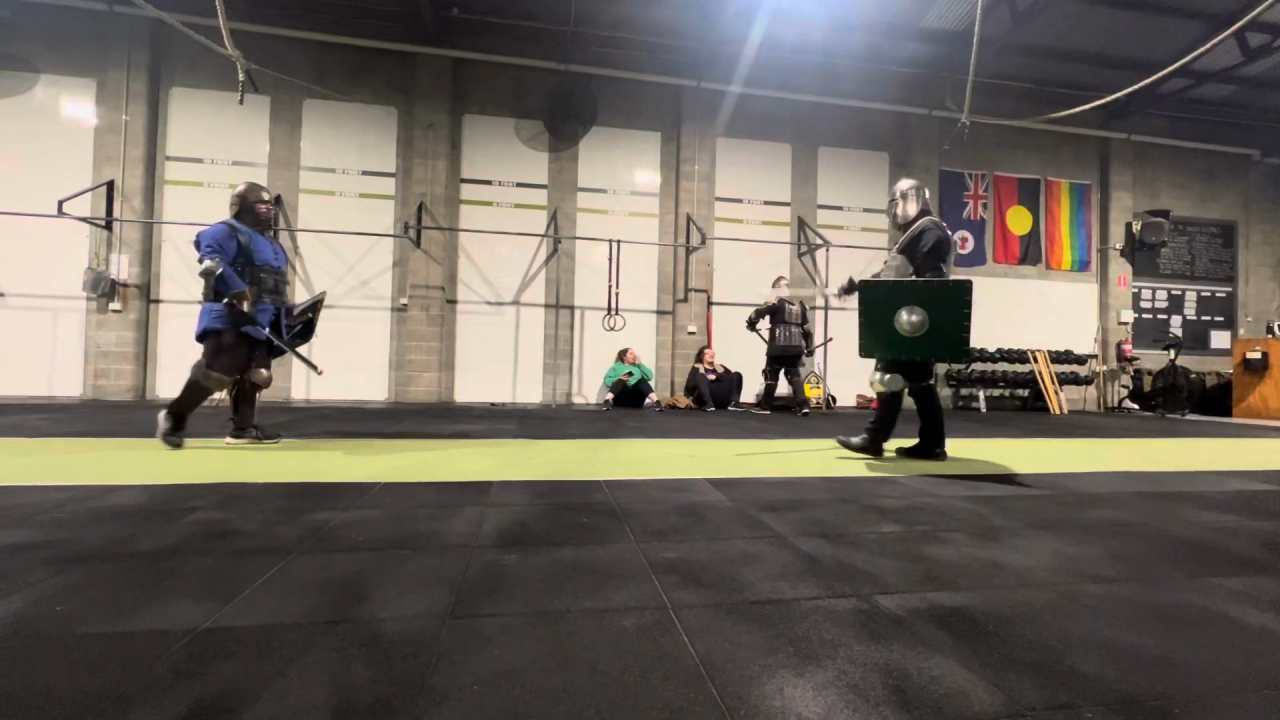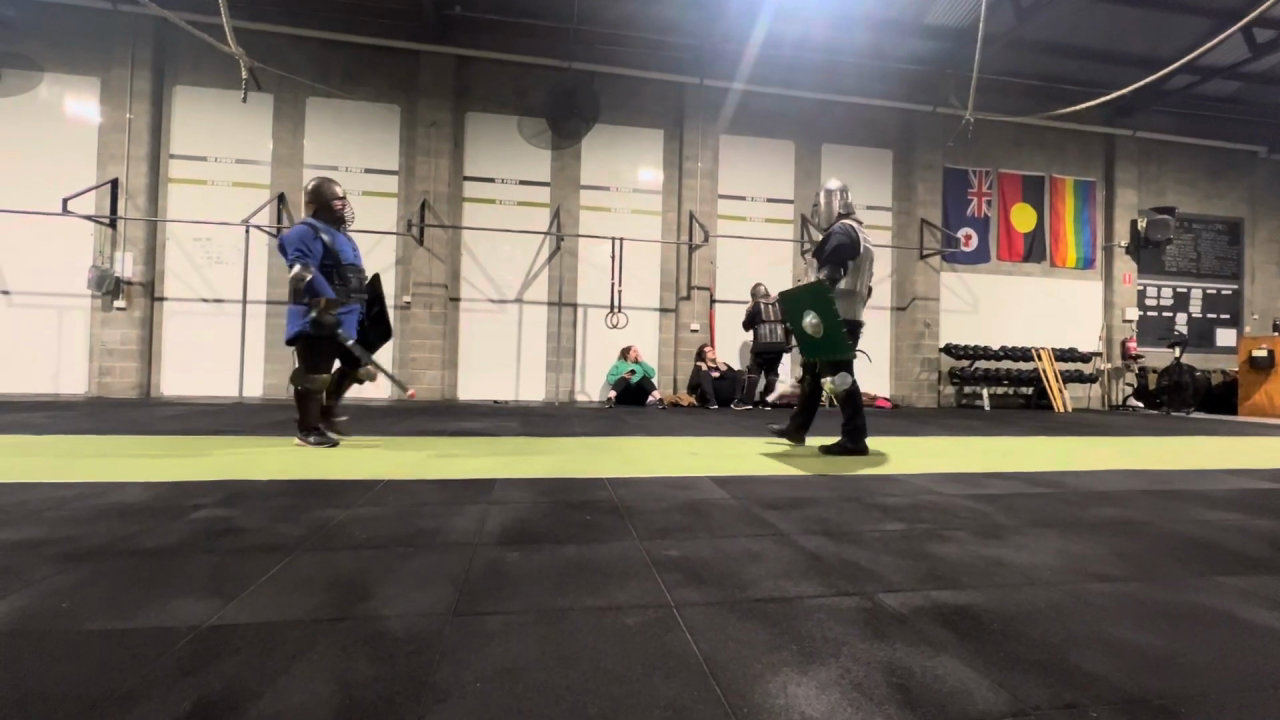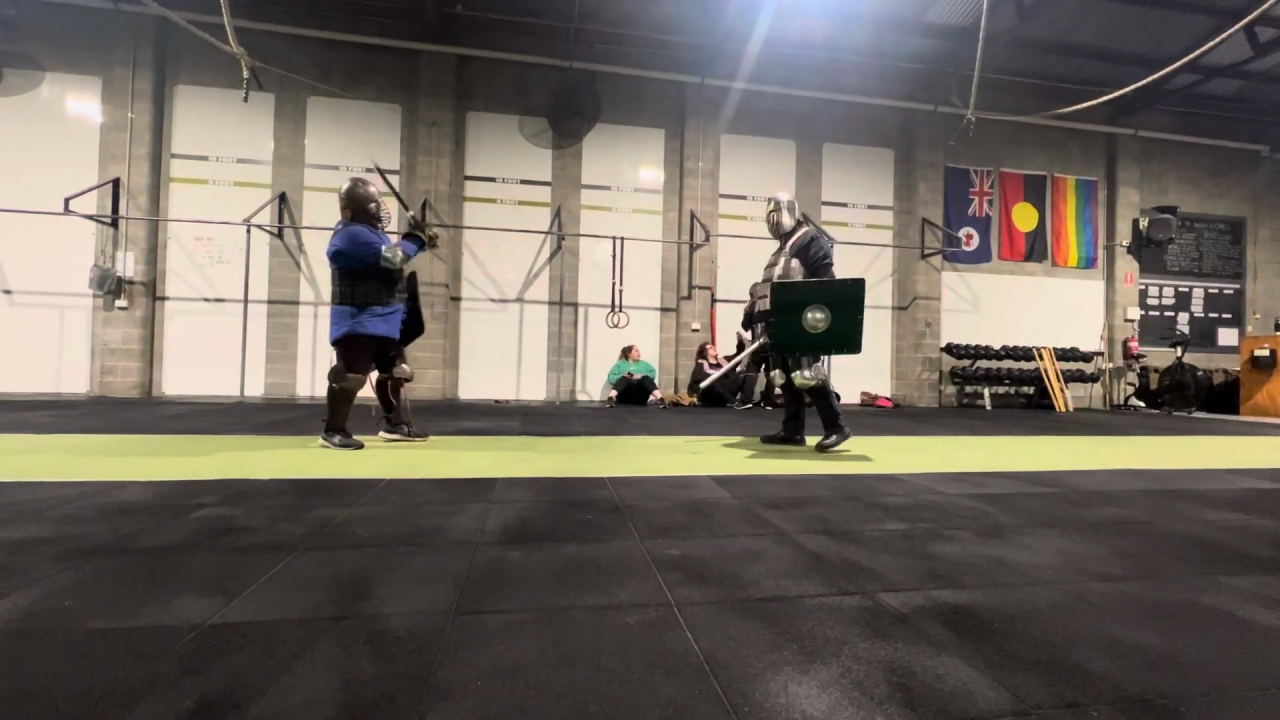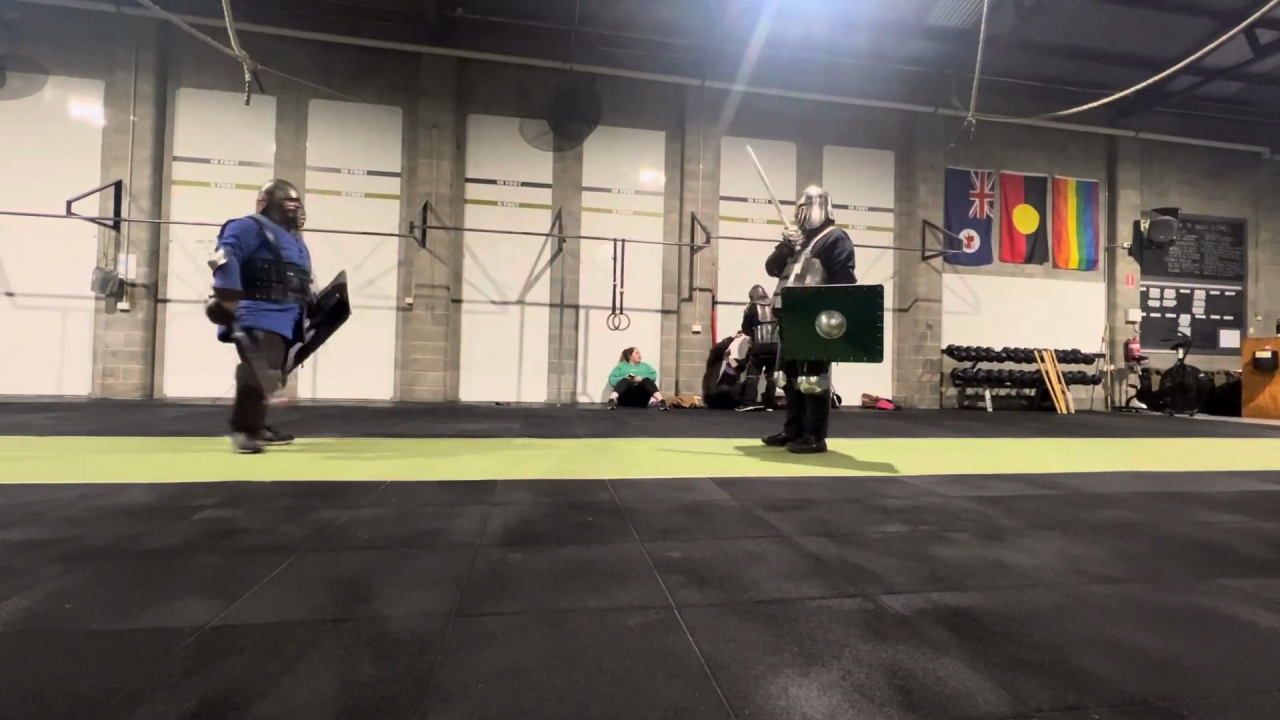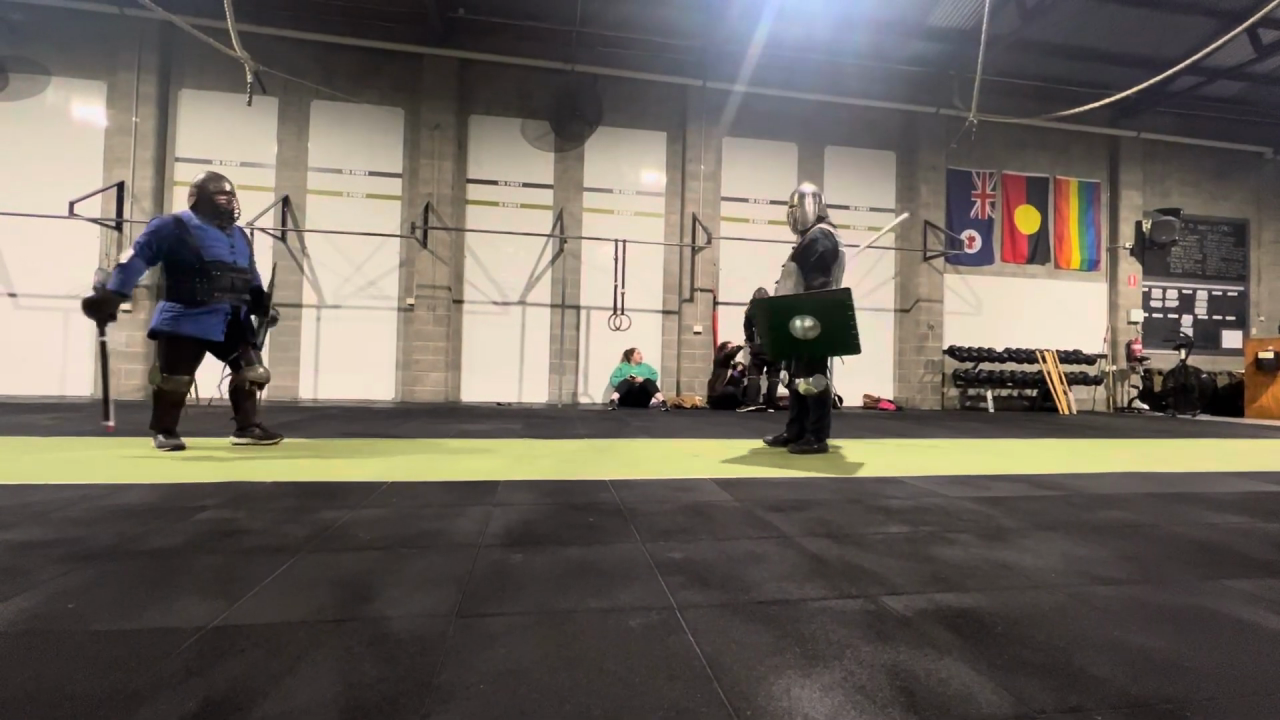
dt=1s
person 1, frame 1
left shoulder: (270, 242)
right shoulder: (225, 233)
left elbow: (276, 283)
right elbow: (213, 267)
left wrist: (280, 320)
right wrist: (240, 297)
left hip: (261, 321)
right hip: (231, 318)
left knee: (256, 373)
right knee: (218, 369)
left ankle: (244, 428)
right ankle: (174, 416)
person 1, frame 2
left shoulder: (338, 235)
right shoulder: (306, 233)
left elbow: (349, 277)
right elbow: (303, 273)
left wrist: (360, 310)
right wrist: (325, 304)
left hip: (343, 318)
right hip: (321, 319)
left knee: (357, 365)
right knee: (315, 373)
left ankle: (326, 413)
right ankle: (308, 429)
person 1, frame 3
left shoulder: (367, 232)
right shoulder: (352, 235)
left elbow: (390, 260)
right elbow: (392, 256)
right wrist: (419, 237)
left hip: (382, 318)
right hip: (359, 319)
left knee: (395, 370)
right knee: (350, 374)
left ankle: (397, 425)
right ankle: (333, 431)
person 1, frame 4
left shoulder: (292, 238)
right shoulder: (250, 228)
left elbow: (296, 281)
right elbow: (225, 258)
right wrist: (225, 298)
left hip: (282, 317)
right hip: (257, 315)
left knee: (270, 374)
right knee: (258, 371)
left ankle: (255, 429)
right ankle: (242, 428)
person 1, frame 5
left shoulder: (238, 234)
right shoulder: (174, 227)
left elbow: (250, 275)
right elbow: (136, 259)
left wrist: (263, 306)
right wrist: (109, 297)
left hip: (233, 321)
right hip: (187, 318)
left knee: (252, 372)
right knee: (175, 378)
left ankle: (247, 428)
right ankle: (164, 431)
person 2, frame 1
left shoulder: (930, 230)
right shoulder: (917, 233)
left elbow: (931, 276)
right elbow: (894, 272)
right wrist: (857, 285)
left knee: (890, 374)
right knee: (920, 380)
left ankle: (875, 438)
right ankle: (932, 444)
person 2, frame 2
left shoulder: (841, 232)
right shoulder: (856, 235)
left elbow: (829, 277)
right elbow: (862, 283)
right wrist: (854, 314)
right hip: (844, 318)
left knee: (838, 376)
right knee: (812, 372)
left ankle: (854, 439)
right ankle: (796, 427)
person 2, frame 3
left shoulder: (810, 239)
right shoulder: (780, 250)
left elbow: (825, 277)
right elbow: (765, 289)
right wrist: (756, 319)
left knee: (807, 372)
right knee: (785, 377)
left ankle: (836, 427)
right ankle: (792, 431)
person 2, frame 4
left shoulder: (835, 239)
right shoulder: (799, 242)
left elbow: (844, 279)
right elbow: (772, 268)
right wrist: (785, 247)
left knee: (812, 377)
right knee: (790, 376)
left ankle: (815, 436)
right ankle: (793, 431)
person 2, frame 5
left shoulder: (819, 236)
right shoulder: (812, 237)
left elbow: (817, 282)
left knee: (812, 377)
right knee: (795, 376)
left ankle: (817, 437)
right ankle: (795, 431)
